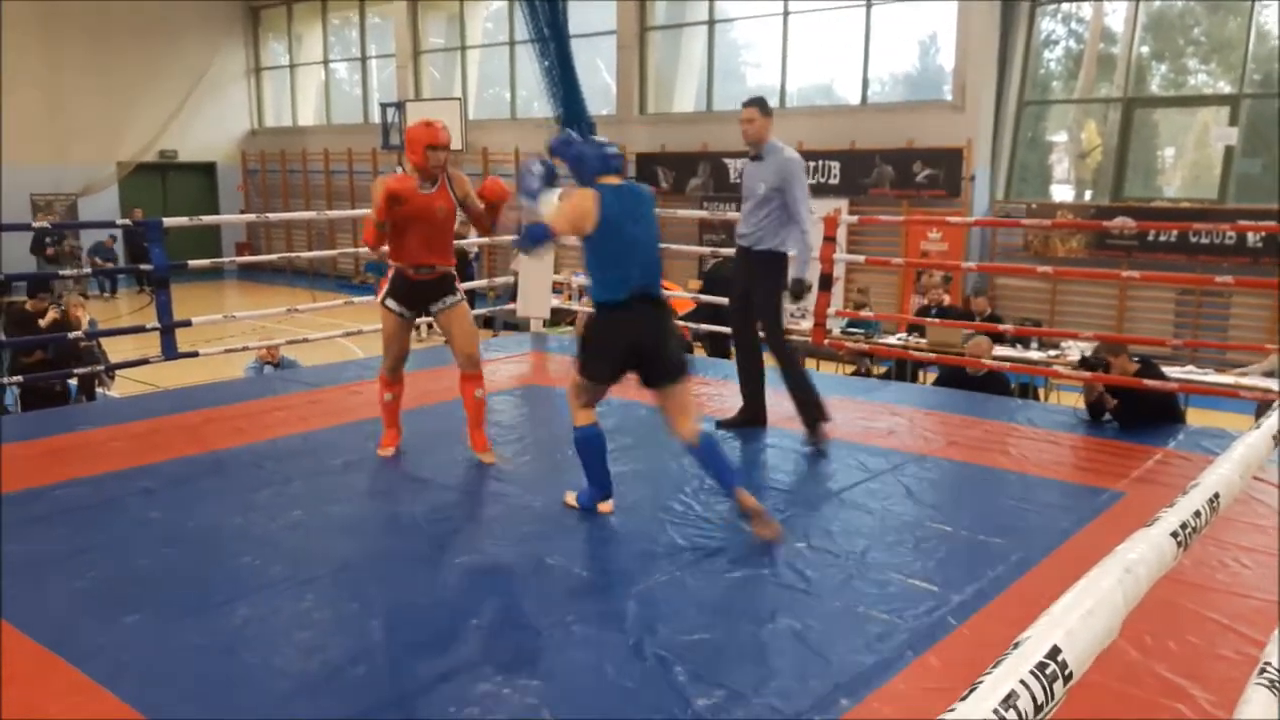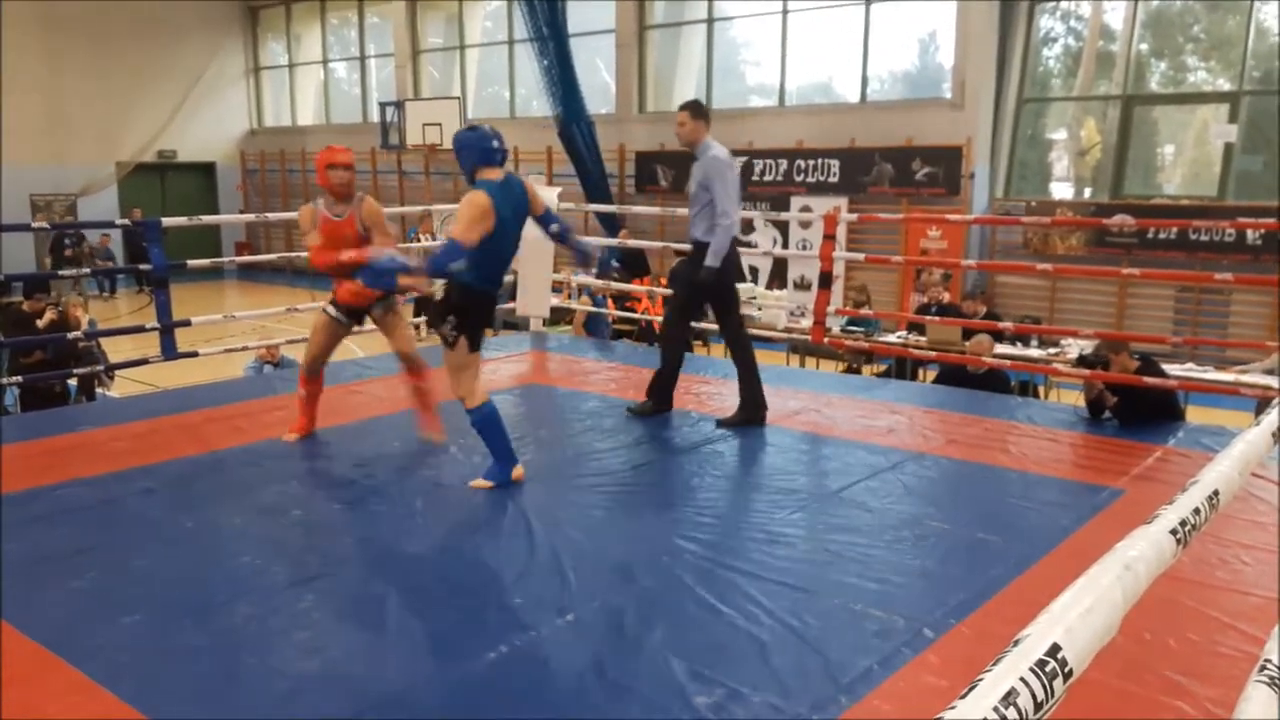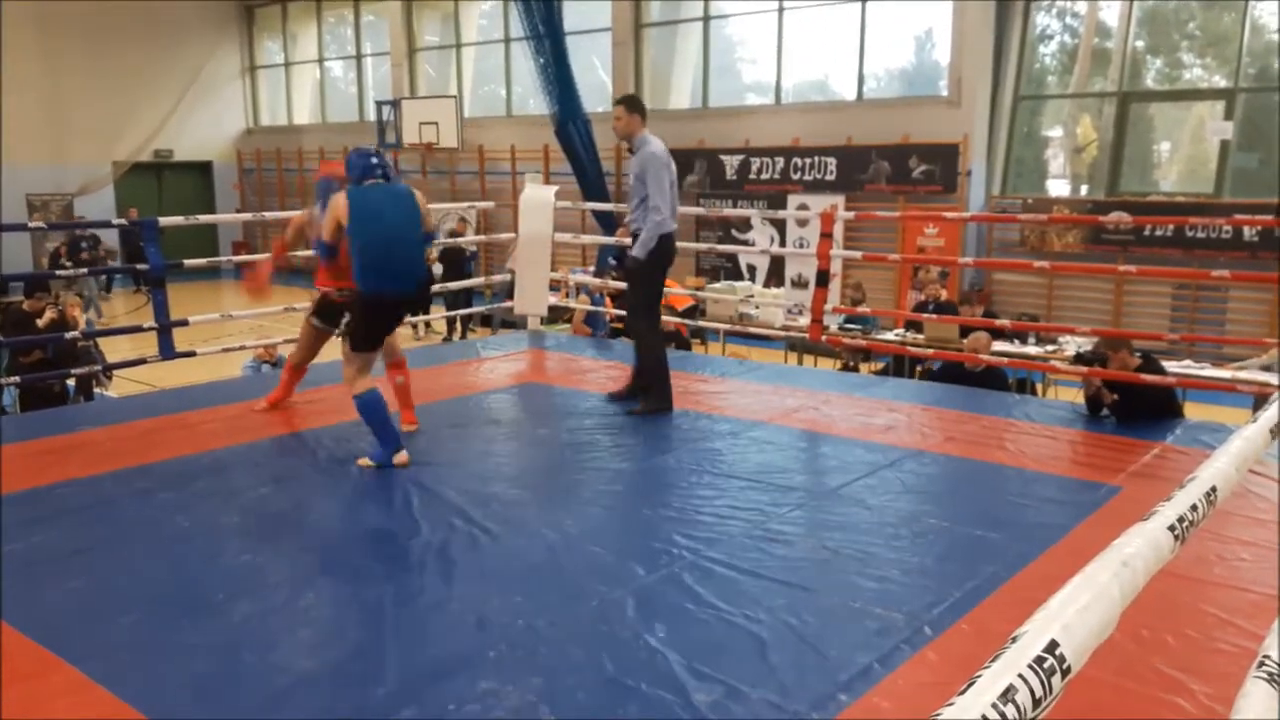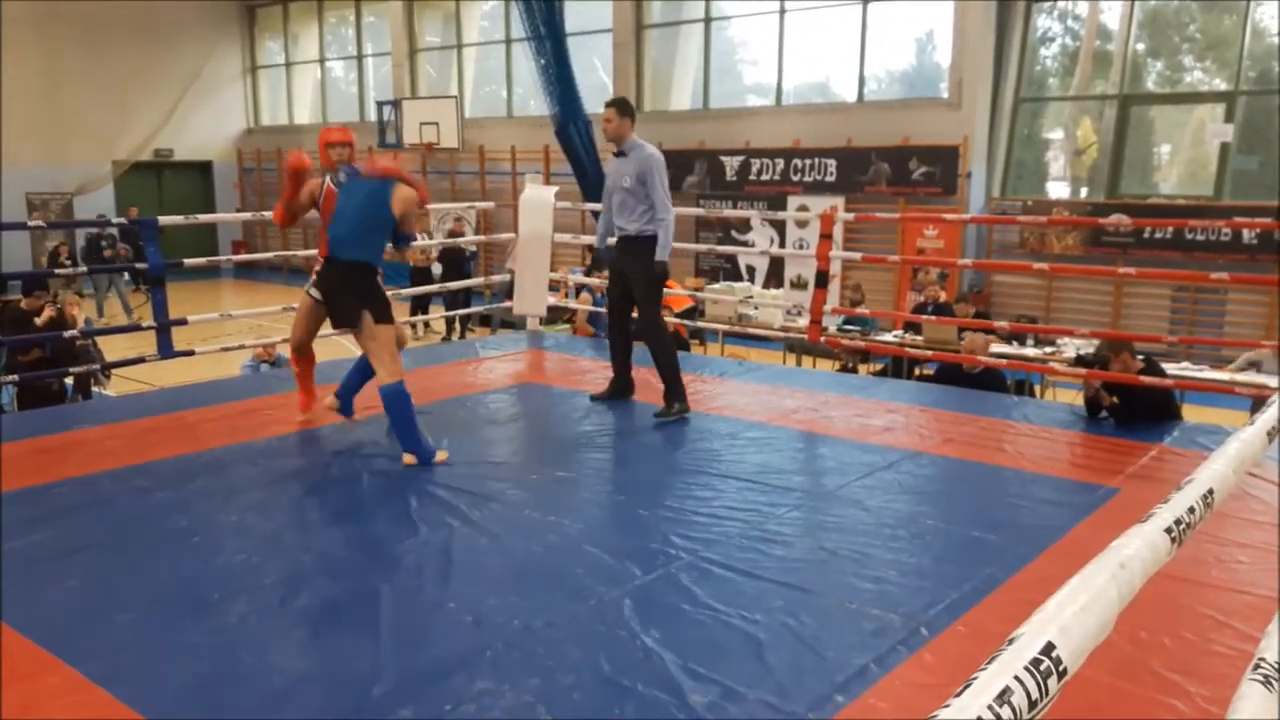
dt=0.5s
person 1, frame 1
left shoulder: (582, 199)
right shoulder: (643, 195)
left elbow: (531, 241)
left wrist: (530, 191)
right wrist: (574, 150)
left hip: (611, 322)
right hip: (655, 320)
left knee: (581, 404)
right knee: (686, 424)
left ankle: (596, 495)
right ankle: (739, 494)
person 1, frame 2
left shoulder: (477, 200)
right shoulder: (517, 186)
left elbow: (450, 258)
right elbow: (555, 226)
right wrist: (583, 251)
left hip: (468, 300)
right hip: (473, 286)
left knee: (465, 388)
left ankle: (506, 467)
person 1, frame 3
left shoulder: (342, 200)
right shoulder: (412, 196)
left elbow: (325, 251)
left hip: (374, 301)
right hip: (417, 290)
left knee: (356, 376)
left ankle: (391, 449)
person 1, frame 4
left shoulder: (359, 178)
right shoulder: (406, 193)
right elbow: (403, 239)
left hip: (333, 275)
right hip: (353, 278)
left knee: (388, 345)
right knee: (389, 367)
left ankle: (342, 397)
right ankle: (415, 449)
person 2, frame 1
left shoulder: (788, 161)
right shoulder: (750, 164)
left elbow: (802, 221)
left wrist: (800, 272)
left hip: (769, 261)
right hip: (745, 257)
left knee: (777, 342)
right knee: (743, 336)
left ankle: (814, 419)
right ankle: (753, 411)
person 2, frame 2
left shoulder: (715, 160)
right shoulder: (705, 159)
left elbow: (727, 218)
left wrist: (711, 263)
left hip: (712, 255)
right hip: (714, 256)
left knee: (676, 323)
right knee: (732, 329)
left ankle: (659, 398)
right ankle: (751, 405)
person 2, frame 3
left shoulder: (651, 154)
right shoulder: (644, 152)
left elbow: (658, 211)
left wrist: (638, 253)
left hip: (652, 244)
right hip: (651, 242)
left knee: (643, 318)
right knee: (640, 315)
left ankle: (659, 396)
right ankle: (642, 384)
person 2, frame 4
left shoulder: (649, 158)
right shoulder: (614, 163)
left elbow: (663, 211)
left wrist: (662, 257)
right wrist: (599, 247)
left hip: (646, 247)
right hip: (623, 247)
left knee: (649, 321)
right knee: (617, 316)
left ankle: (676, 397)
right ankle: (621, 383)
person 3, frame 1
left shoulder: (457, 182)
right shoulder: (387, 184)
left elbow: (485, 227)
right elbow: (372, 242)
left wrist: (495, 205)
right wrist: (386, 204)
left hip: (443, 281)
right hip: (402, 282)
left knee: (471, 358)
right knee: (393, 363)
left ankle: (478, 437)
right ankle: (391, 431)
person 3, frame 2
left shoulder: (368, 208)
right shoulder: (309, 215)
left elbow: (387, 253)
right elbow: (318, 259)
left wrist: (362, 286)
right wrist: (359, 255)
left hip: (378, 288)
right hip: (345, 294)
left knee: (409, 355)
right knee: (311, 361)
left ankle: (428, 414)
right ankle: (305, 422)
person 3, frame 3
right shoulder: (306, 220)
right elbow: (283, 245)
right wrist: (266, 269)
right hip: (329, 299)
left knee: (392, 354)
right knee: (300, 357)
left ankle: (407, 412)
right ankle: (282, 392)
person 3, frame 4
right shoulder: (316, 185)
right elbow: (283, 221)
right wrist: (291, 184)
left knee: (395, 338)
right knee: (298, 341)
right ankle: (307, 397)
